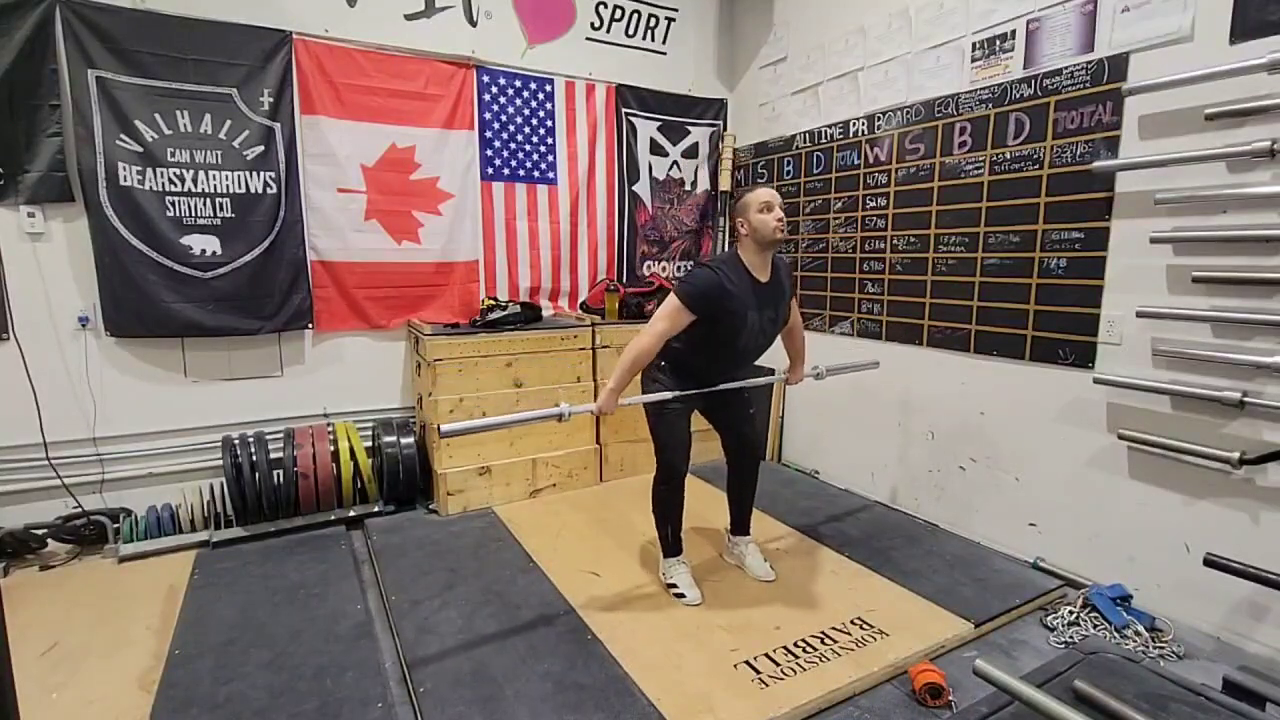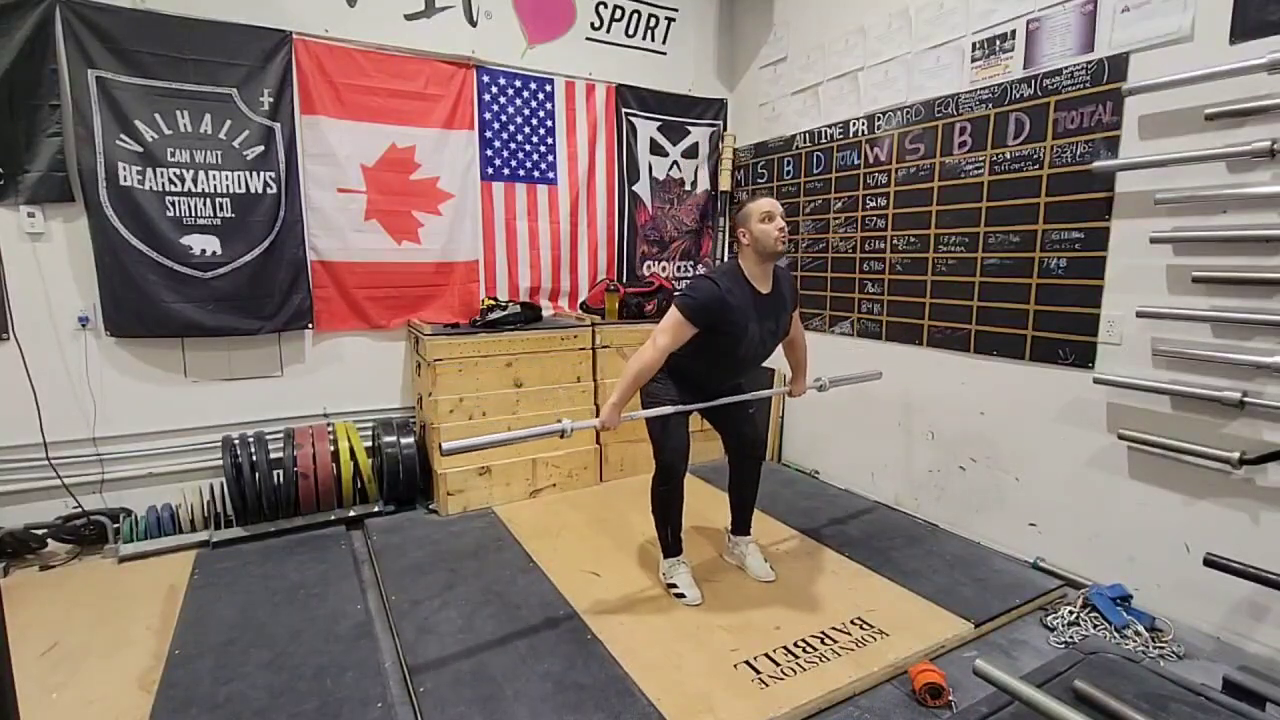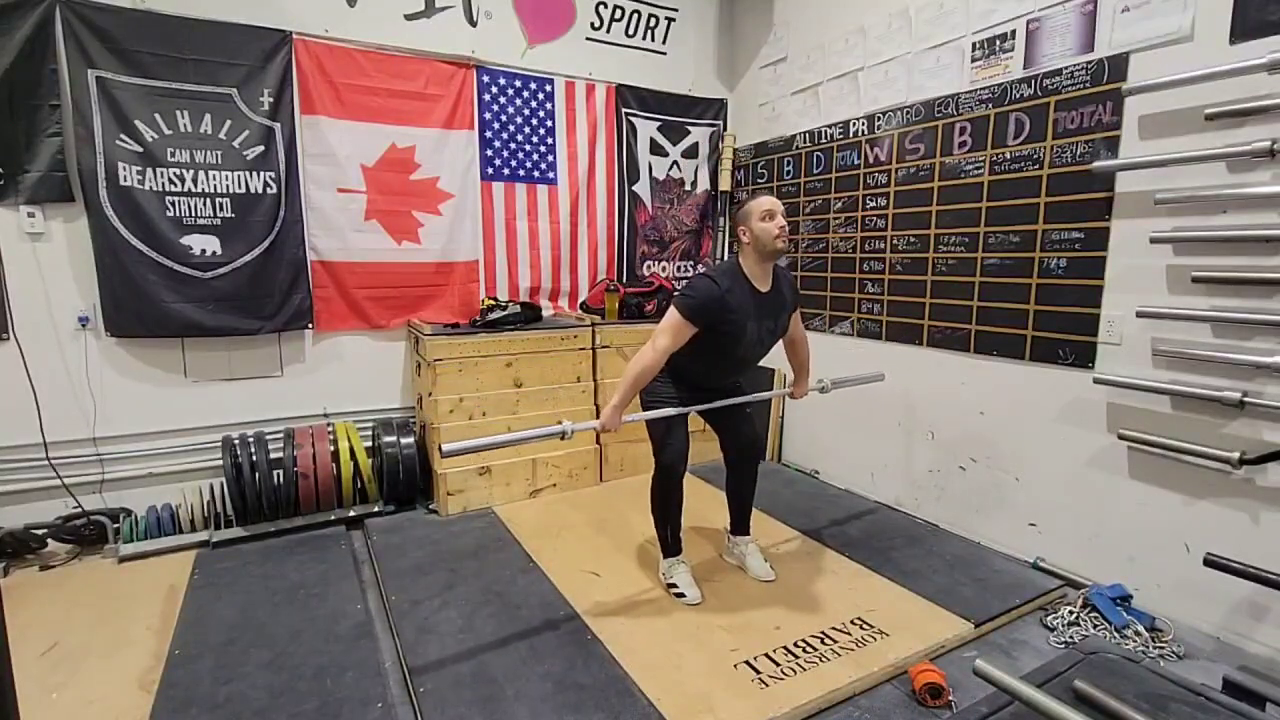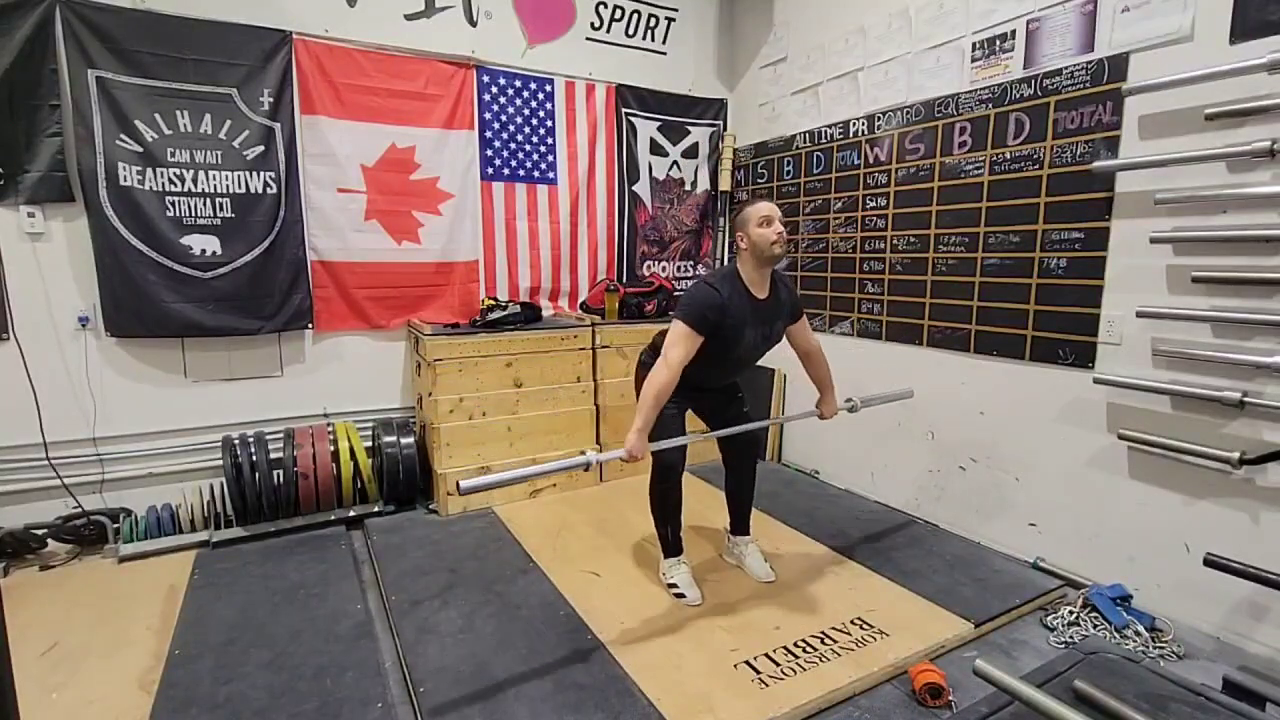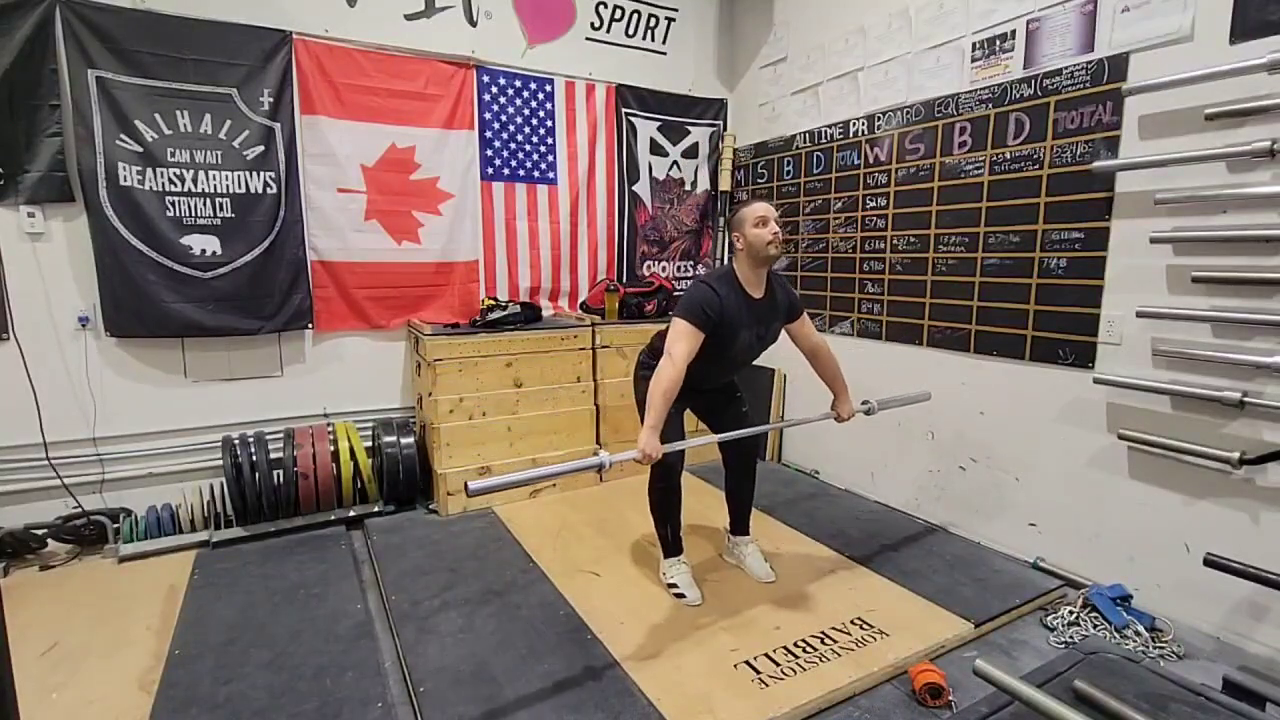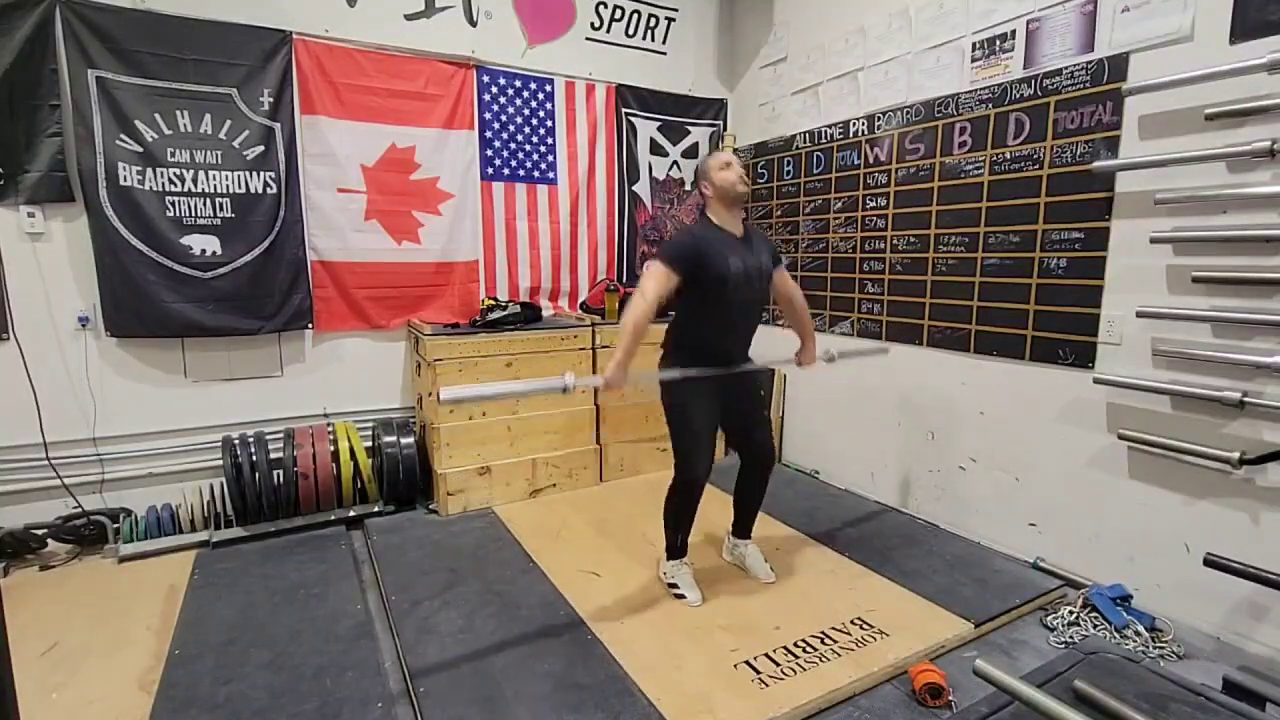
dt=0.3s
person 1, frame 1
left shoulder: (782, 275)
right shoulder: (713, 279)
left elbow: (792, 323)
right elbow: (655, 333)
left wrist: (797, 366)
right wrist: (613, 389)
left hip: (724, 379)
right hip: (673, 377)
left knee: (749, 449)
right knee: (674, 464)
left ankle: (739, 541)
right ankle: (672, 561)
person 1, frame 2
left shoulder: (784, 285)
right shoulder: (715, 290)
left elbow: (793, 334)
right elbow: (657, 347)
left wrist: (799, 377)
right wrist: (615, 404)
left hip: (724, 382)
right hip: (672, 381)
left knee: (751, 448)
right knee: (672, 463)
left ankle: (739, 540)
right ankle: (672, 561)
person 1, frame 3
left shoulder: (784, 286)
right shoulder: (713, 289)
left elbow: (795, 336)
right elbow: (659, 346)
left wrist: (802, 379)
right wrist: (616, 406)
left hip: (723, 381)
right hip: (670, 380)
left knee: (748, 449)
right knee: (672, 463)
left ankle: (739, 541)
right ankle: (671, 560)
person 1, frame 4
left shoulder: (783, 294)
right shoulder: (711, 295)
left elbow: (808, 347)
right elbow: (671, 362)
left wrist: (828, 395)
right wrist: (639, 432)
left hip: (718, 381)
right hip: (667, 378)
left knee: (745, 449)
right knee: (670, 462)
left ankle: (738, 540)
right ankle: (673, 560)
person 1, frame 5
left shoulder: (781, 294)
right shoulder: (710, 294)
left elbow: (814, 346)
right elbow: (674, 360)
left wrist: (841, 396)
right wrist: (650, 433)
left hip: (716, 380)
right hip: (663, 375)
left knee: (744, 449)
right knee: (669, 461)
left ankle: (738, 540)
right ankle: (672, 560)
person 1, frame 6
left shoulder: (760, 244)
right shoulder: (690, 241)
left elbow: (791, 298)
right elbow: (646, 299)
left wrist: (808, 344)
right wrist: (620, 364)
left hip: (737, 370)
right hip: (687, 371)
left knee: (761, 454)
right knee: (695, 470)
left ankle: (740, 542)
right ankle: (675, 561)
